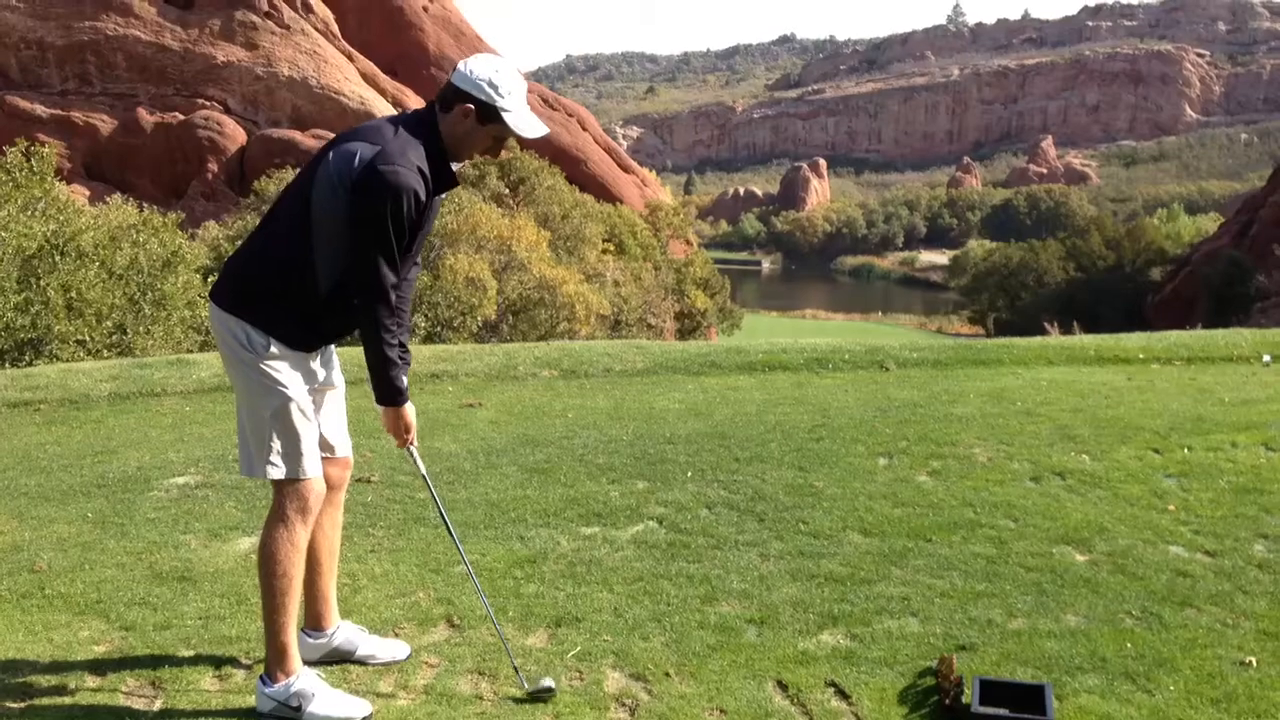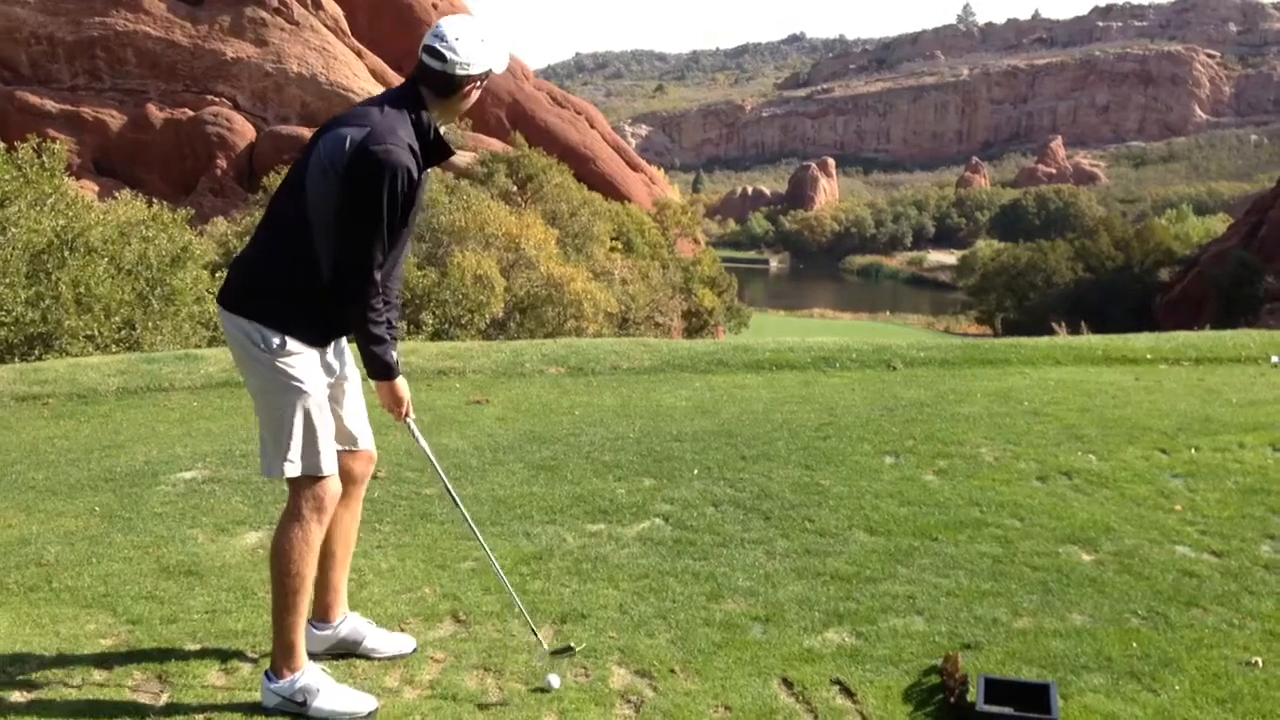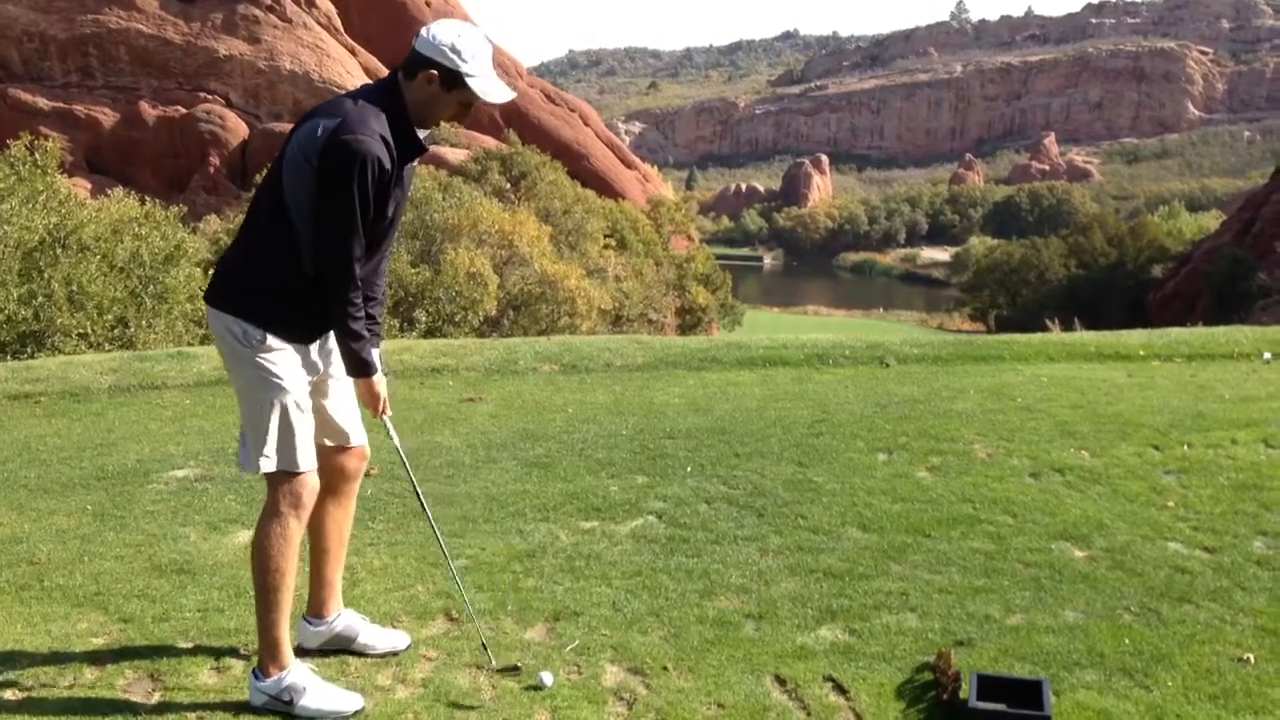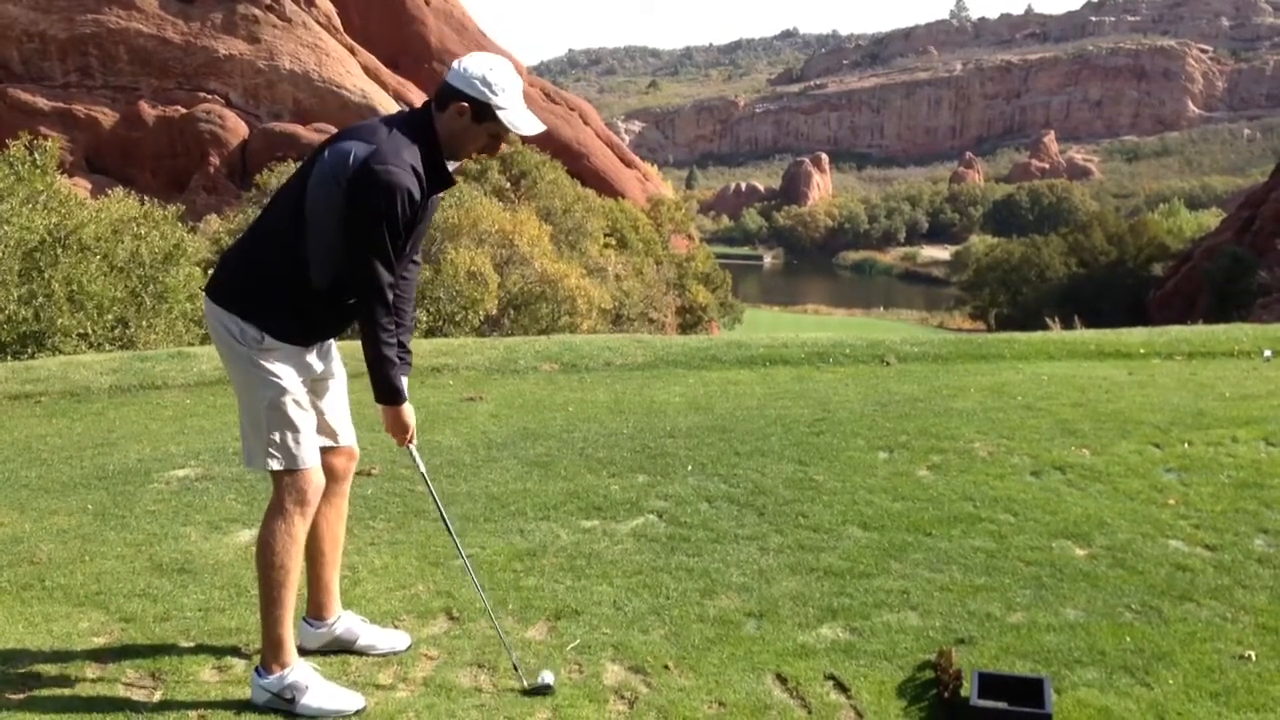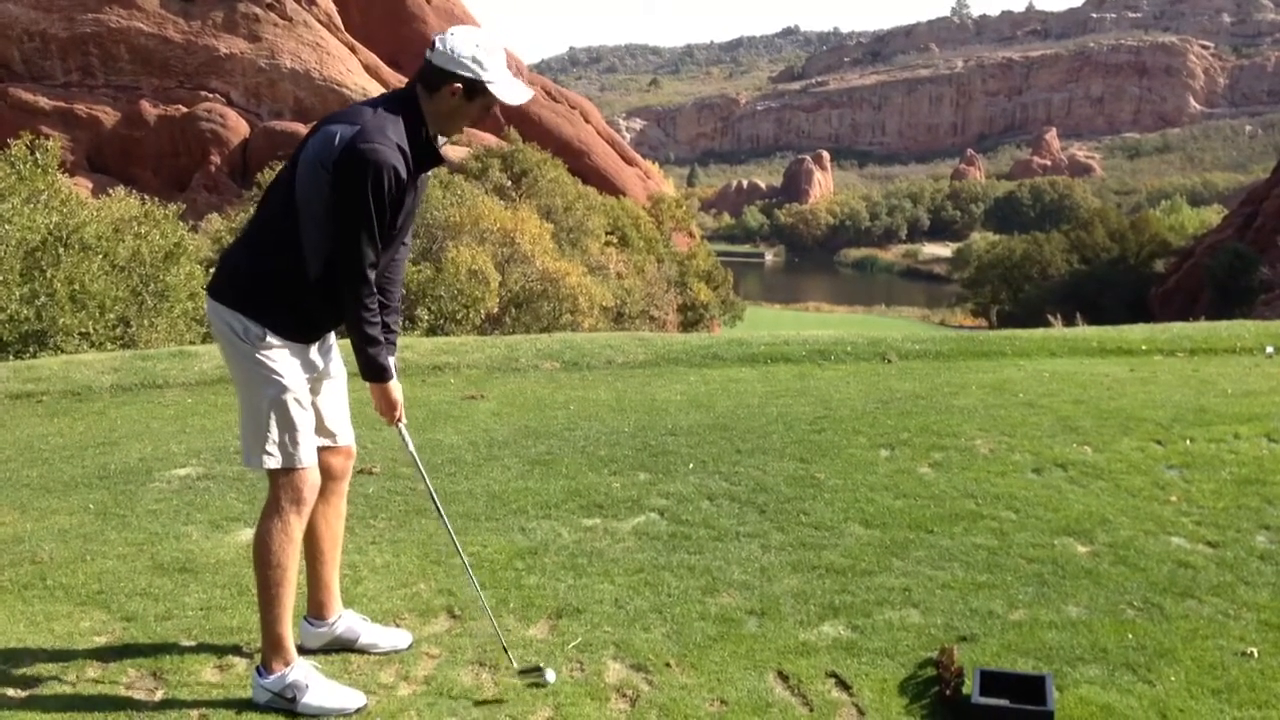
dt=1s
person 1, frame 1
left shoulder: (417, 157)
right shoulder: (392, 171)
left elbow: (397, 279)
right elbow: (376, 291)
left wrist: (397, 377)
right wrist: (393, 395)
left hip: (305, 324)
right hip: (263, 325)
left knee: (333, 472)
right knee: (300, 493)
left ankle: (322, 628)
person 1, frame 2
left shoulder: (401, 132)
right shoulder: (385, 151)
left elbow: (377, 262)
right elbow: (358, 273)
left wrist: (384, 353)
right wrist: (385, 370)
left hip: (314, 320)
right hip: (275, 322)
left knee: (355, 464)
right knee: (316, 489)
left ankle: (330, 621)
person 1, frame 3
left shoulder: (394, 135)
right shoulder: (357, 140)
left elbow: (367, 259)
right elbow: (337, 267)
left wrist: (369, 350)
right wrist: (362, 367)
left hip: (307, 319)
right hip: (261, 319)
left knee: (347, 459)
right knee: (295, 488)
left ankle: (326, 615)
person 1, frame 4
left shoulder: (418, 160)
right shoulder: (386, 171)
left elbow: (399, 278)
right elbow: (372, 293)
left wrist: (400, 377)
right wrist: (392, 397)
left hip: (304, 320)
right hip: (258, 320)
left knee: (338, 461)
right knee: (300, 484)
left ankle: (324, 618)
person 1, frame 5
left shoulder: (406, 140)
right shoulder: (374, 149)
left elbow: (387, 259)
right elbow: (354, 272)
left wrist: (386, 357)
right wrist: (378, 374)
left hip: (305, 318)
right hip: (260, 317)
left knee: (336, 460)
right knee: (296, 483)
left ankle: (325, 617)
